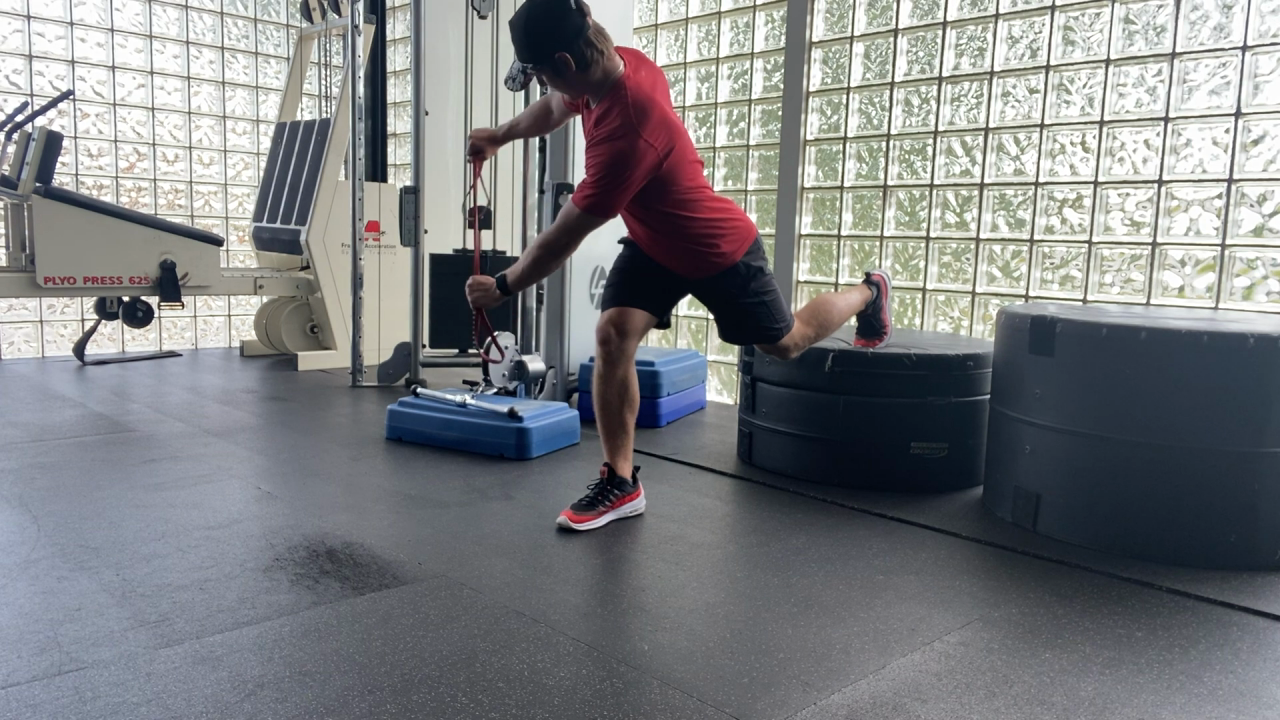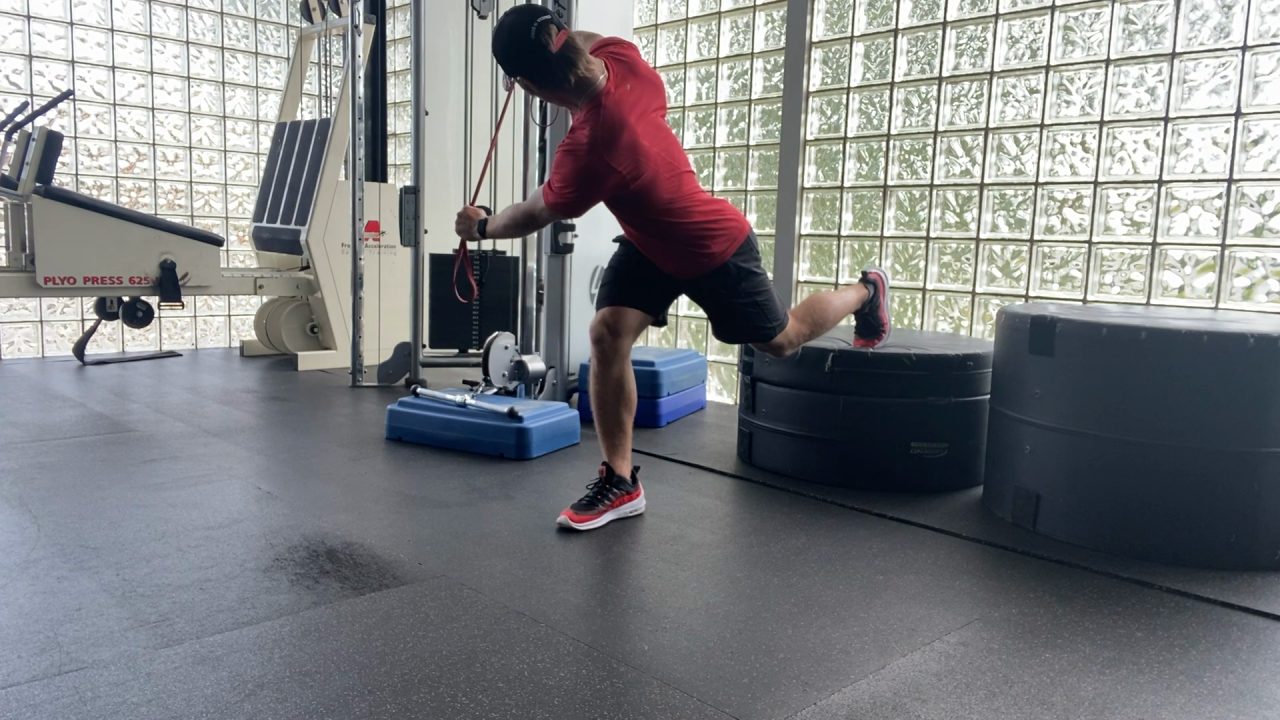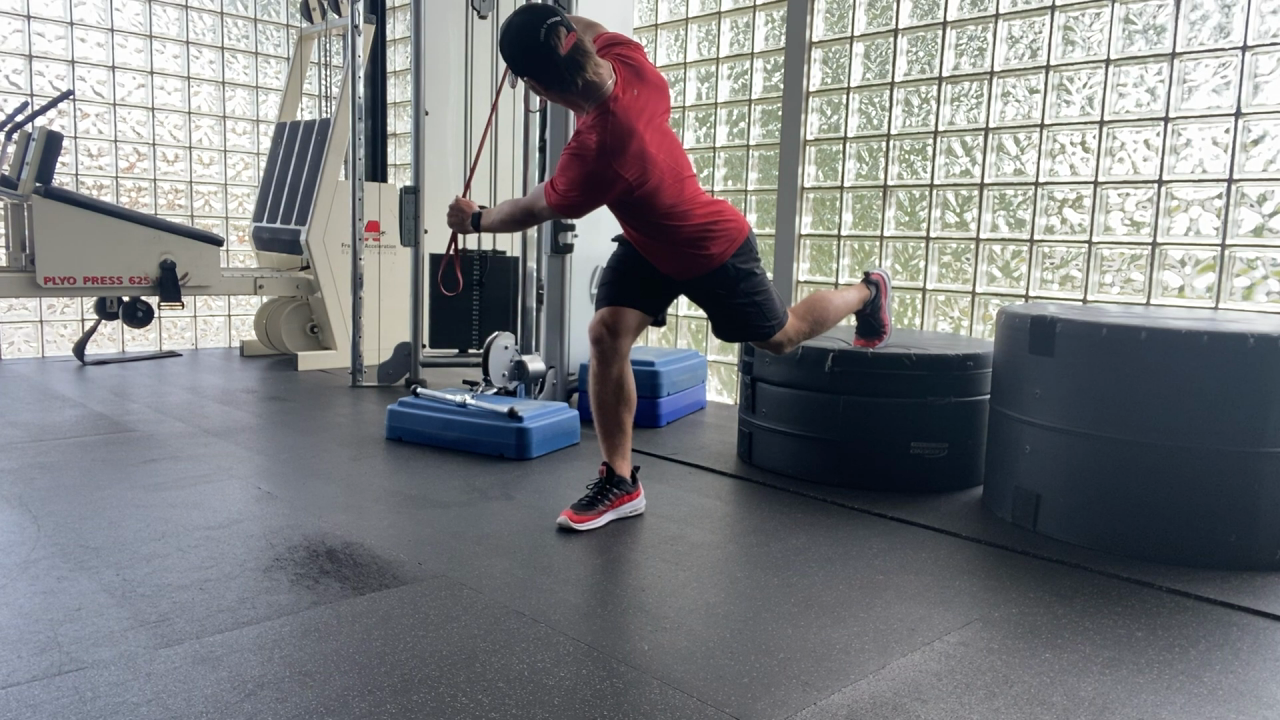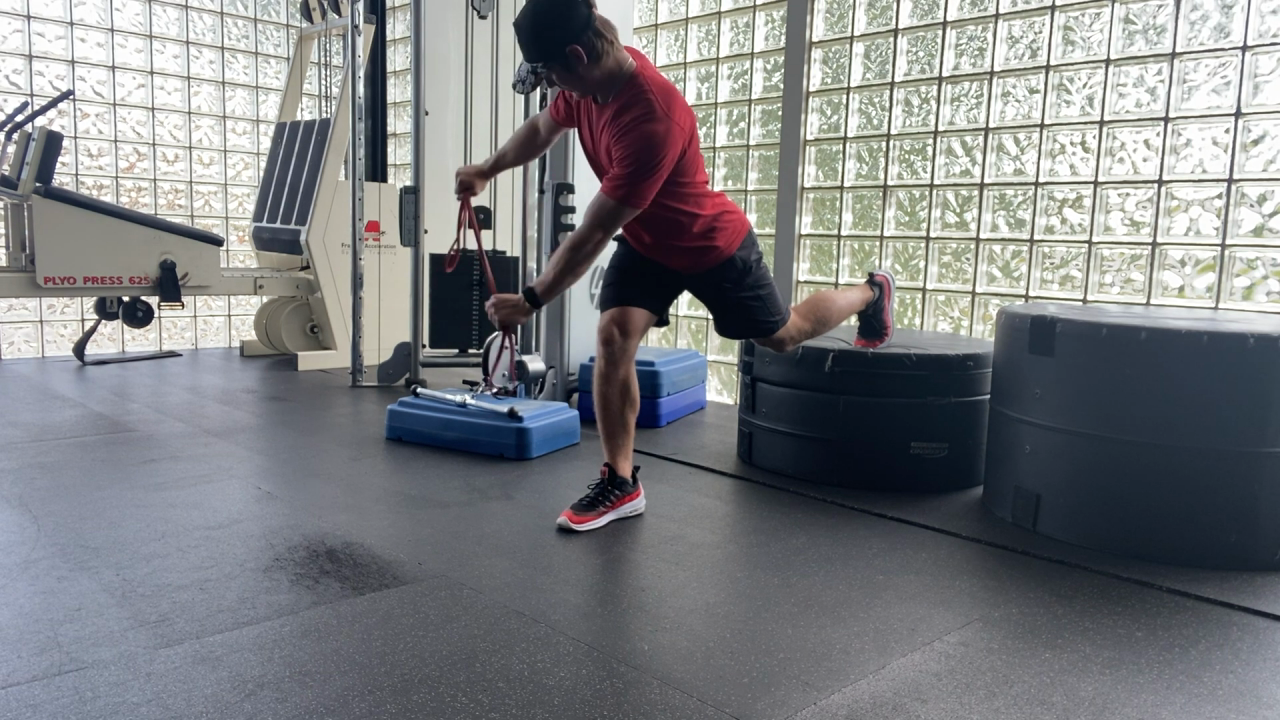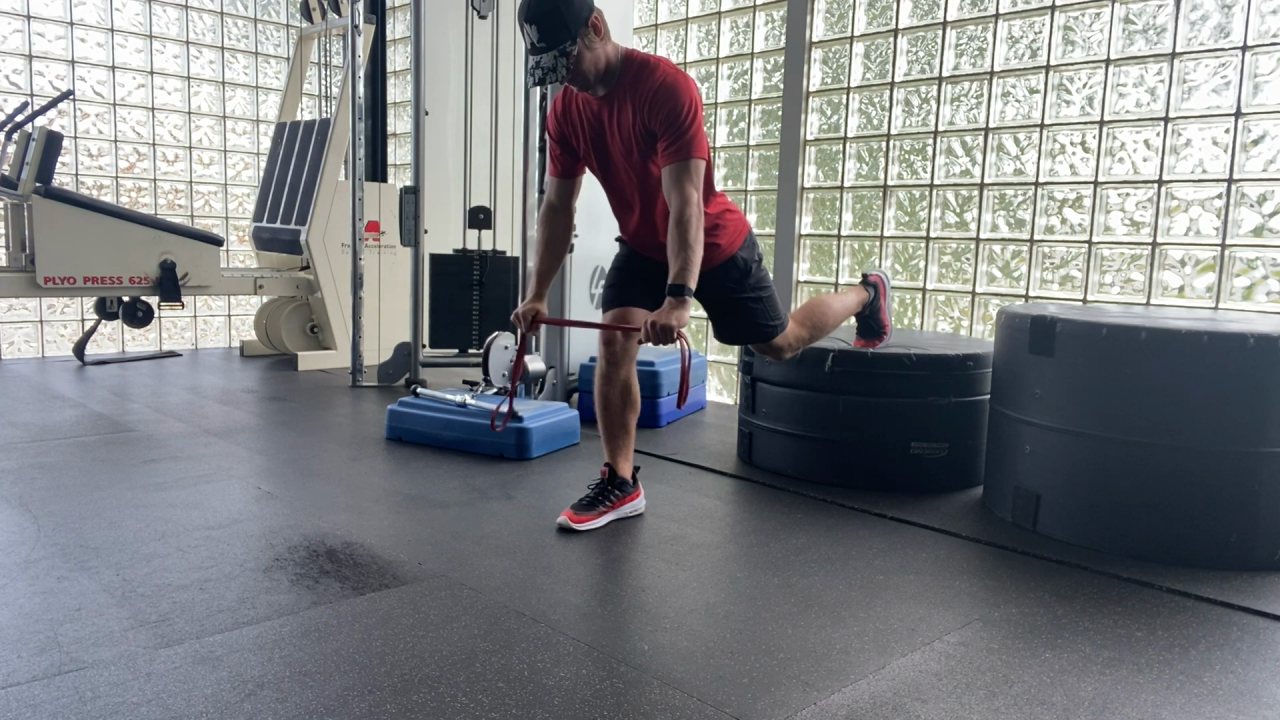
dt=1s
person 1, frame 1
left shoulder: (627, 133)
right shoulder: (618, 65)
left elbow: (566, 234)
right elbow: (554, 107)
left wrist: (504, 286)
right wrist: (499, 135)
left hip: (719, 249)
right hip: (654, 243)
left knee: (783, 342)
right knee: (612, 336)
left ankle: (868, 291)
right ankle: (620, 483)
person 1, frame 2
left shoulder: (590, 149)
right shoulder: (620, 58)
left elbow: (536, 213)
left wrist: (482, 227)
left hip: (713, 248)
right hip: (649, 241)
left knee: (780, 340)
right knee: (607, 335)
left ankle: (866, 290)
right ankle: (620, 482)
person 1, frame 3
left shoulder: (596, 151)
right shoulder: (624, 56)
left elbow: (533, 209)
left wrist: (475, 219)
left hip: (712, 249)
right hip: (648, 240)
left knee: (781, 336)
right knee: (606, 335)
left ankle: (868, 291)
right ankle: (620, 481)
person 1, frame 4
left shoulder: (653, 119)
right shoulder: (585, 86)
left elbow: (593, 233)
right elbow: (541, 131)
left wrist: (530, 299)
right wrist: (486, 170)
left hip: (712, 244)
right hip: (645, 243)
left knee: (781, 334)
right knee: (613, 337)
left ankle: (871, 292)
right ankle: (620, 483)
person 1, frame 5
left shoulder: (665, 87)
right shoulder: (565, 109)
left elbow: (685, 204)
right elbow: (557, 205)
left wrist: (680, 296)
right wrist: (537, 294)
left hip: (715, 244)
right hip: (642, 246)
left knee: (780, 343)
right knee: (614, 343)
left ankle: (867, 293)
right ankle: (621, 483)
